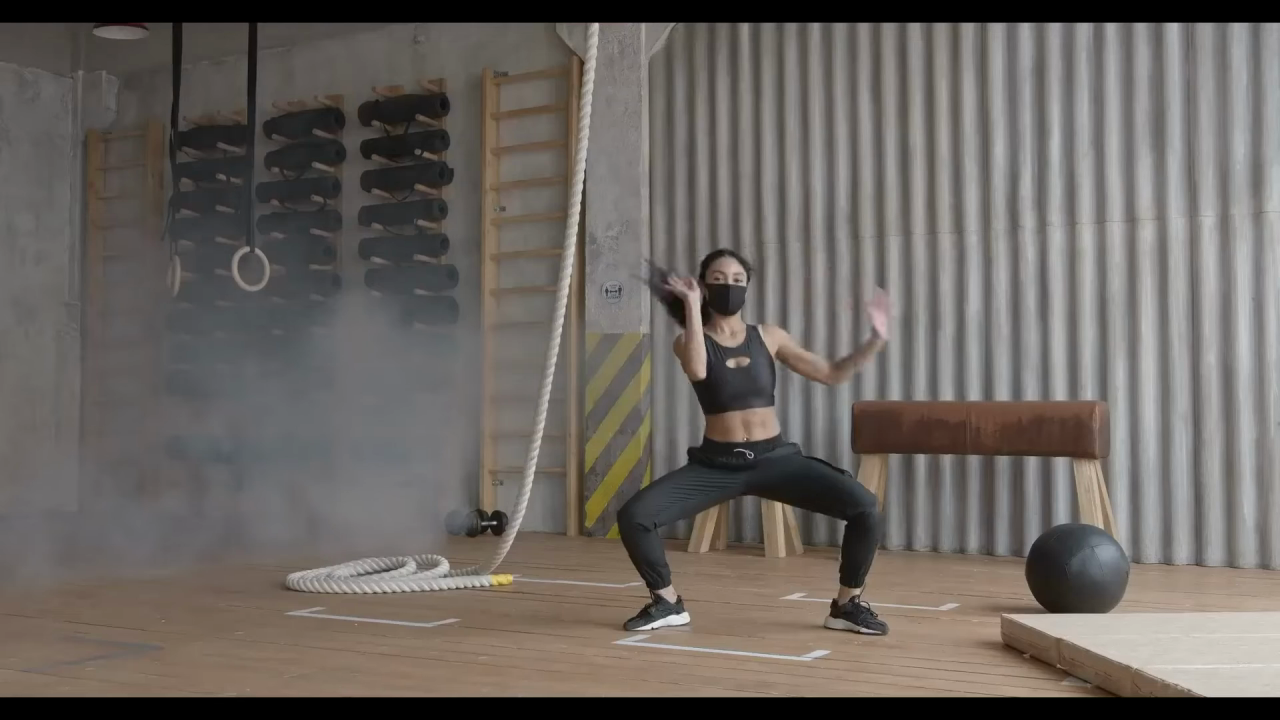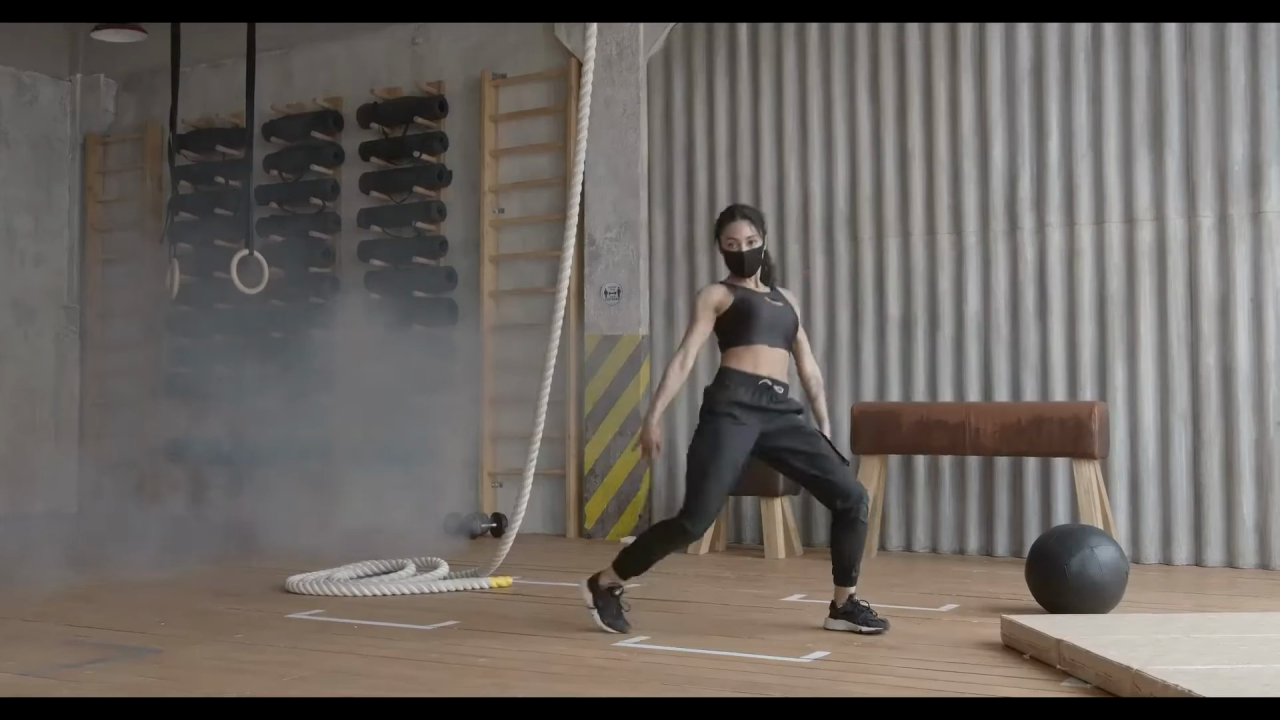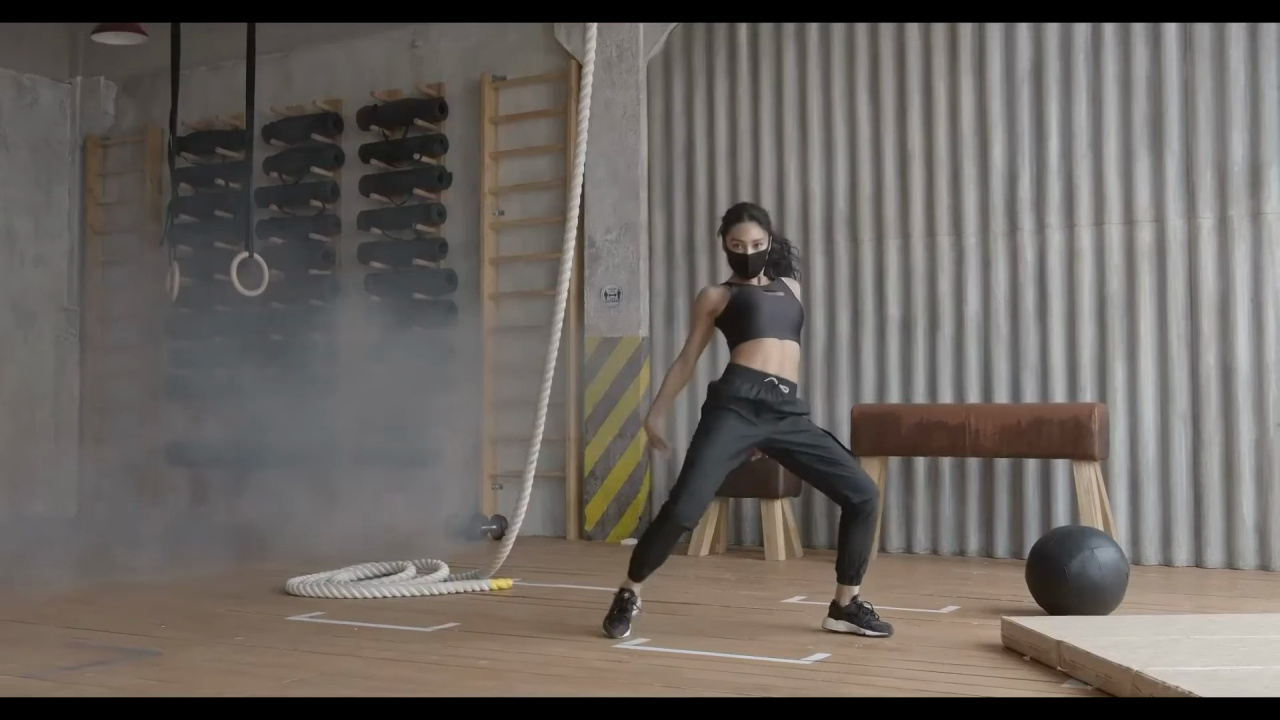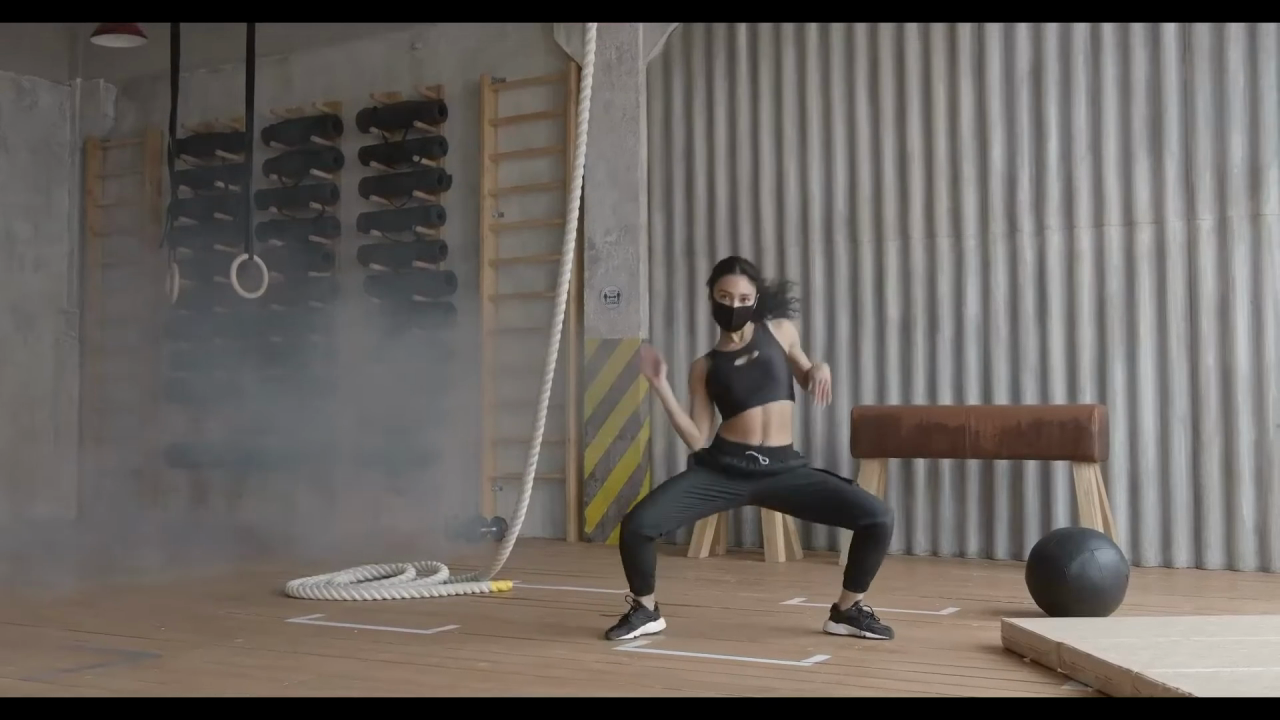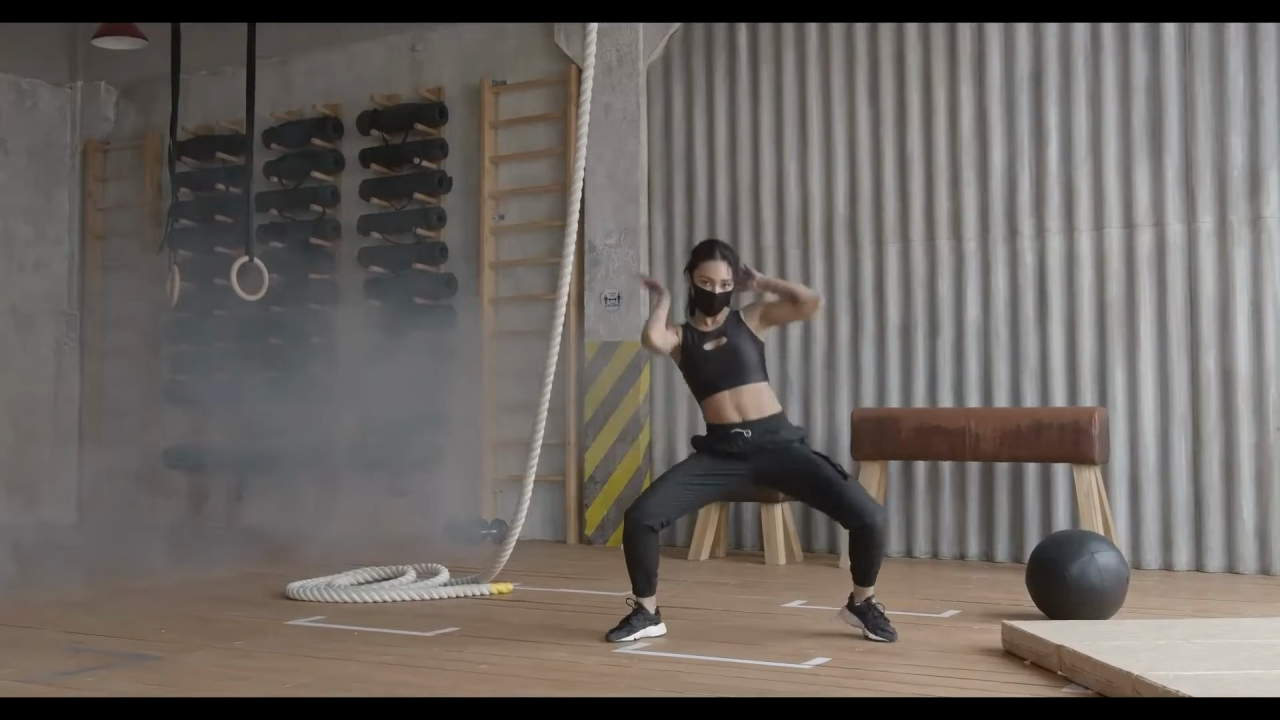
dt=0.4s
person 1, frame 1
left shoulder: (770, 337)
right shoulder: (688, 342)
left elbow: (832, 374)
right elbow: (698, 371)
left wrist: (876, 340)
right wrist: (692, 306)
left hip: (774, 458)
right hip: (716, 463)
left knee: (865, 508)
right knee: (633, 516)
left ankle: (846, 604)
right ankle: (668, 602)
person 1, frame 2
left shoulder: (786, 299)
right shoulder: (719, 294)
left elbow: (808, 366)
right elbow: (687, 354)
left wrist: (824, 426)
right wrist: (654, 415)
left hip: (781, 413)
right hip: (730, 409)
left knee: (853, 498)
right knee: (696, 519)
left ankle: (845, 602)
right ankle: (606, 584)
person 1, frame 3
left shoulder: (790, 287)
right shoulder: (716, 295)
right elbow: (688, 358)
right wrist: (655, 413)
left hip: (788, 411)
right hip: (737, 404)
left knee: (863, 494)
right knee: (684, 508)
left ankle: (845, 605)
right ankle: (628, 592)
person 1, frame 4
left shoulder: (780, 331)
right shoulder: (704, 366)
left elbow: (807, 377)
right elbow: (698, 438)
left wrist: (819, 370)
right wrist: (661, 387)
left hip: (784, 469)
right hip: (723, 470)
left knee: (878, 517)
right knee: (636, 526)
left ankle: (847, 610)
right ankle: (645, 609)
person 1, frame 5
left shoulder: (752, 318)
right shoulder: (680, 336)
left elbow: (810, 301)
right elbow: (653, 340)
left wrist: (759, 282)
right wrist: (663, 301)
left hip: (777, 442)
right hip: (722, 452)
left knee: (867, 515)
right knee: (640, 516)
left ankle: (862, 601)
right ankle: (646, 611)
